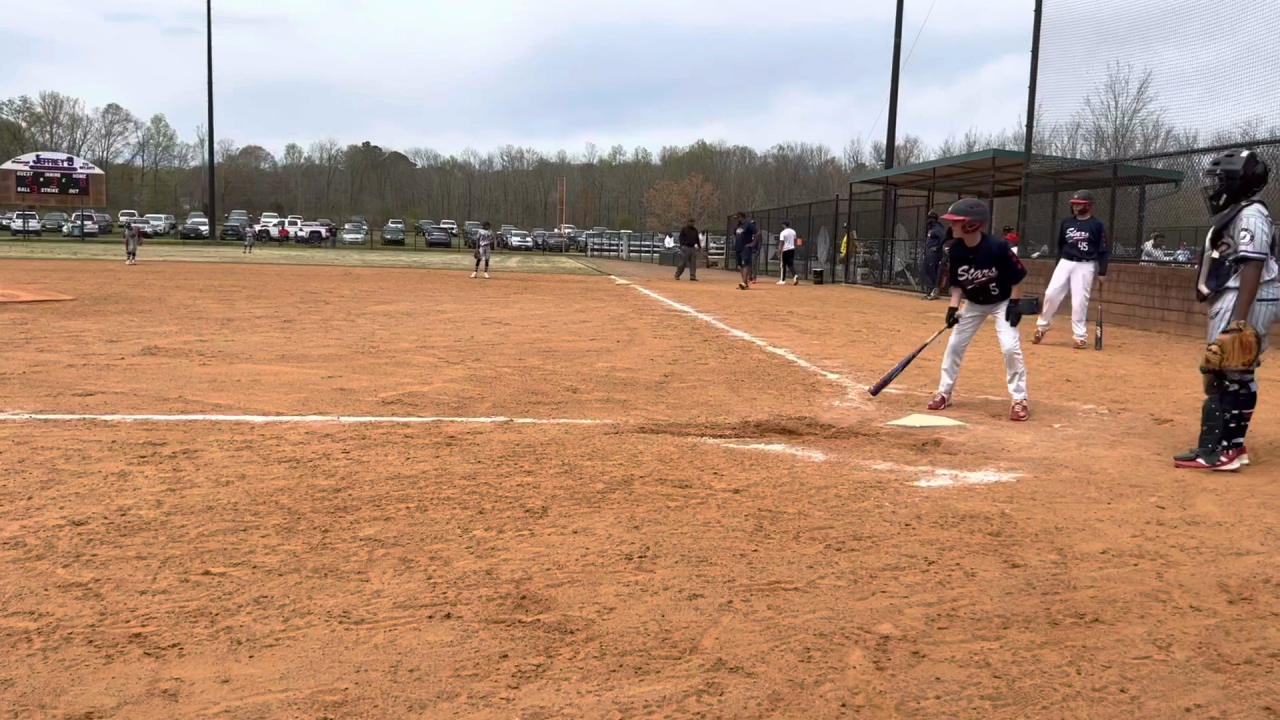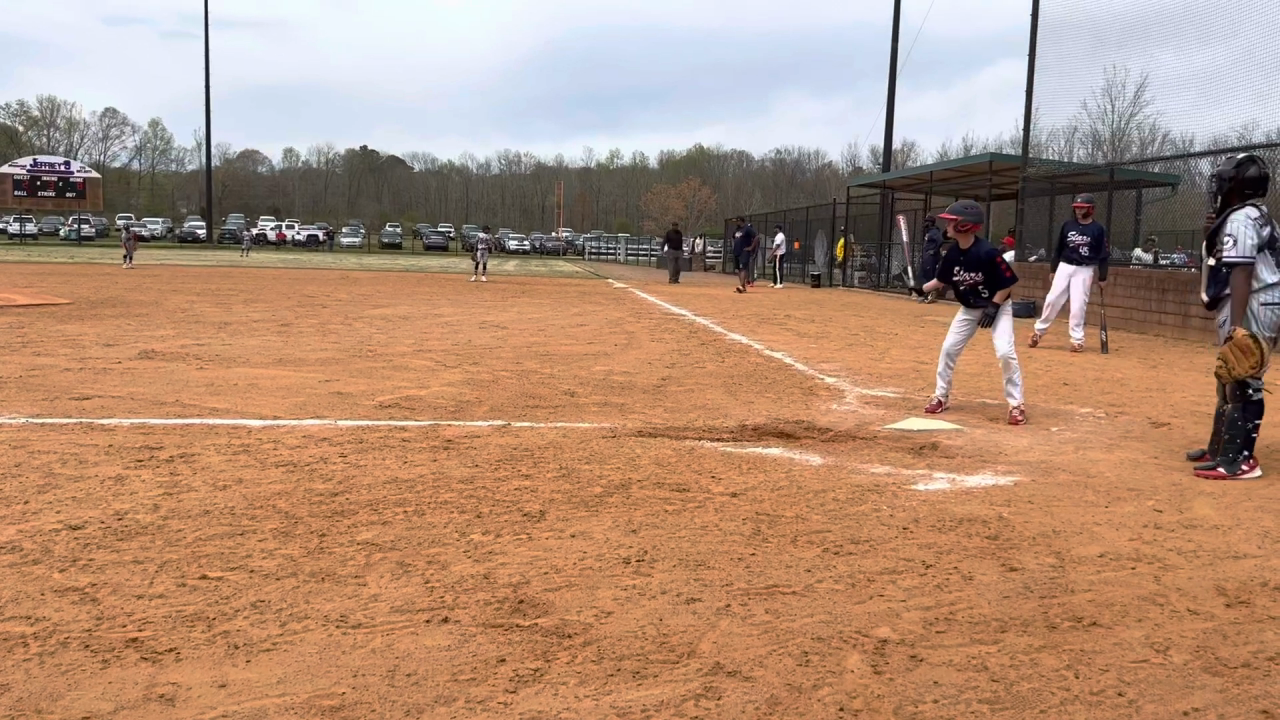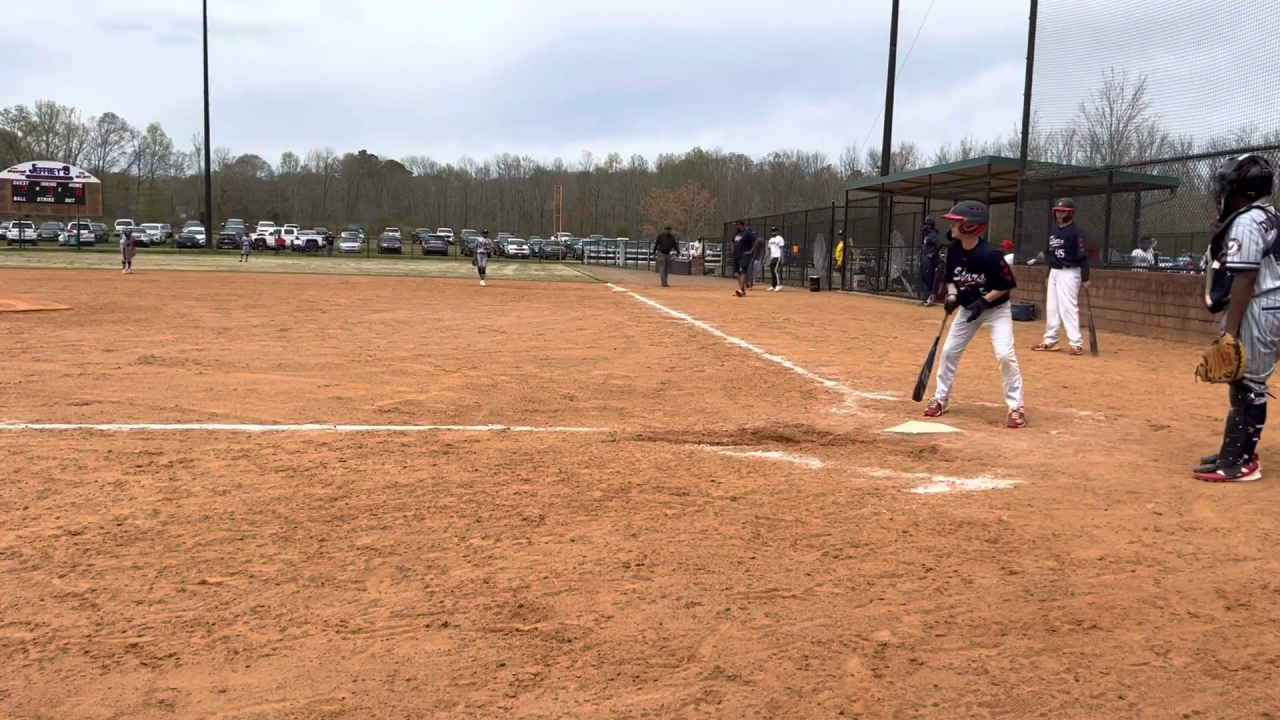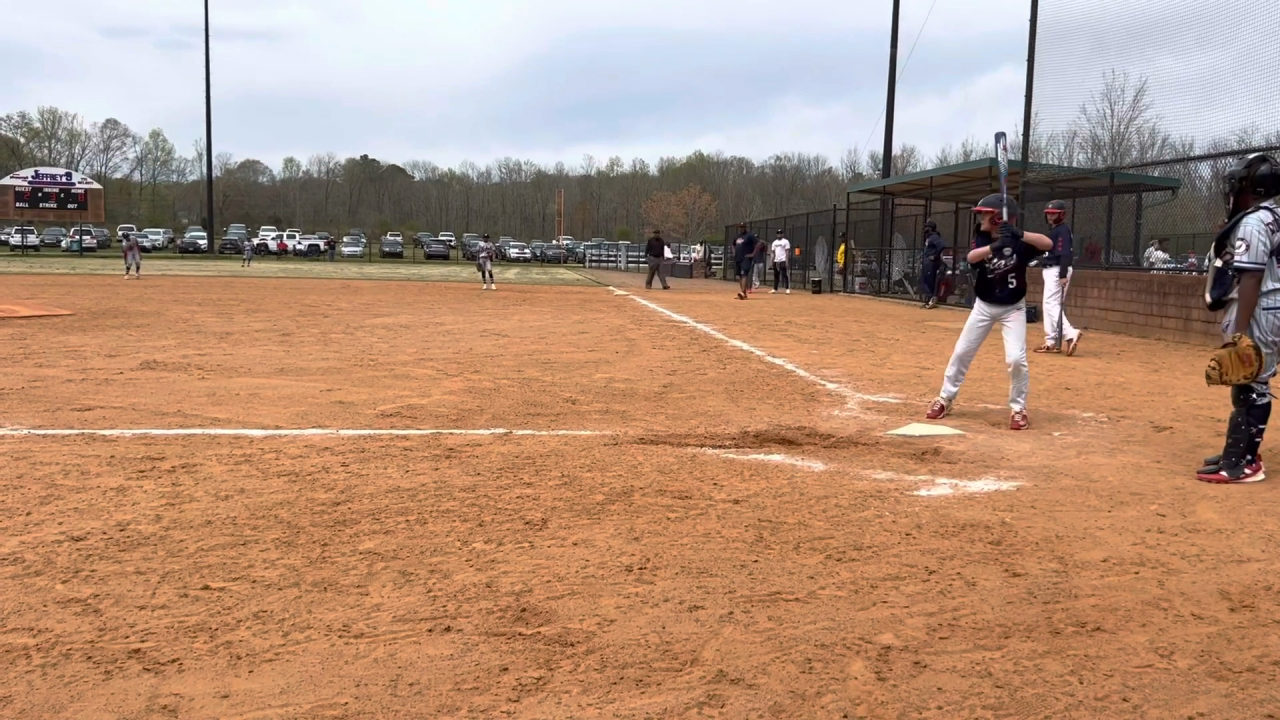
dt=0.5s
person 1, frame 1
left shoulder: (1250, 215)
right shoulder: (1240, 214)
left elbow: (1253, 267)
left wrist: (1240, 318)
right wrist: (1239, 314)
left hip: (1243, 303)
right hip: (1240, 302)
left knee: (1220, 374)
right knee: (1240, 375)
left ankle: (1216, 450)
right ankle: (1232, 445)
person 1, frame 2
left shoulder: (1239, 219)
left elbow: (1242, 272)
left wrist: (1238, 324)
right wrist: (1216, 234)
left hip: (1252, 306)
left knee: (1244, 382)
right knee: (1231, 378)
left ankle: (1239, 459)
right ankle: (1221, 447)
person 1, frame 3
left shoulder: (1246, 223)
left elbow: (1244, 279)
left wrist: (1230, 330)
right wrist: (1227, 250)
left knee: (1247, 385)
right knee: (1245, 383)
left ankle: (1239, 462)
right ankle: (1237, 452)
person 1, frame 4
left shoulder: (1252, 223)
left elbow: (1251, 279)
left wrist: (1240, 332)
left knee: (1249, 386)
right knee: (1252, 385)
left ankle: (1242, 464)
right ankle: (1242, 453)
person 2, frame 1
left shoulder: (997, 247)
right shoulder: (956, 249)
left elbow: (1016, 277)
right elbow: (956, 283)
left wrist: (1014, 303)
right wrist: (953, 307)
left hip: (1002, 303)
right hip: (973, 304)
left knee: (1010, 348)
right knee: (955, 344)
left ankle: (1020, 399)
right ankle: (944, 392)
person 2, frame 2
left shoulder: (987, 252)
right shoulder: (953, 252)
left elbow: (1008, 282)
right elbow: (943, 279)
left wrist: (993, 307)
right wrist: (924, 289)
left hip: (997, 308)
right hip: (968, 309)
left knee: (1005, 352)
right knee: (949, 348)
left ankle: (1016, 404)
right ankle: (941, 396)
person 2, frame 3
left shoulder: (990, 254)
right shoulder: (954, 250)
left elbow: (1006, 285)
right elbow: (951, 280)
left wrist: (984, 302)
right wrist: (952, 296)
left hip: (996, 309)
right hip: (967, 310)
left knee: (1005, 355)
right knee: (949, 351)
left ankle: (1016, 406)
right ankle: (940, 398)
person 2, frame 4
left shoulder: (1019, 241)
right shoulder: (982, 239)
left elbow: (1047, 243)
right elbow: (971, 257)
left wrist: (1019, 235)
right wrist: (995, 245)
left hip: (1013, 308)
right hip: (983, 306)
left knee: (1016, 358)
right knee: (961, 352)
left ankle: (1018, 408)
right ankle: (945, 398)
